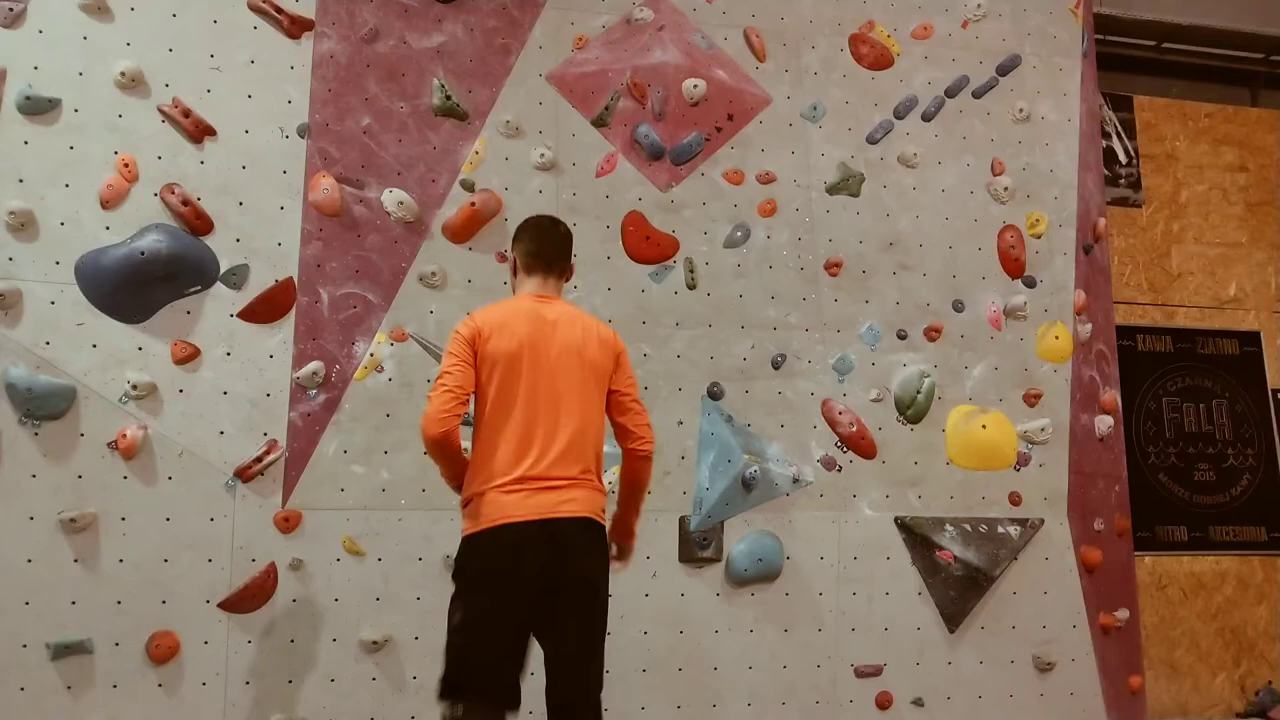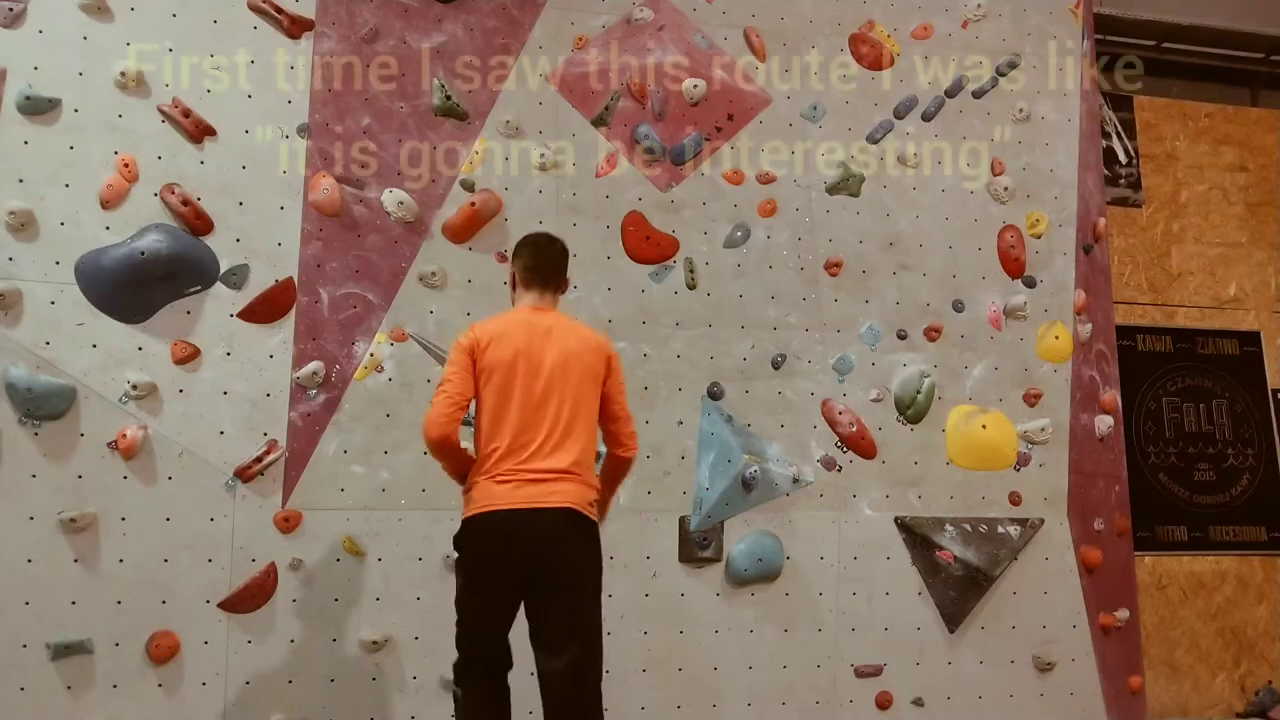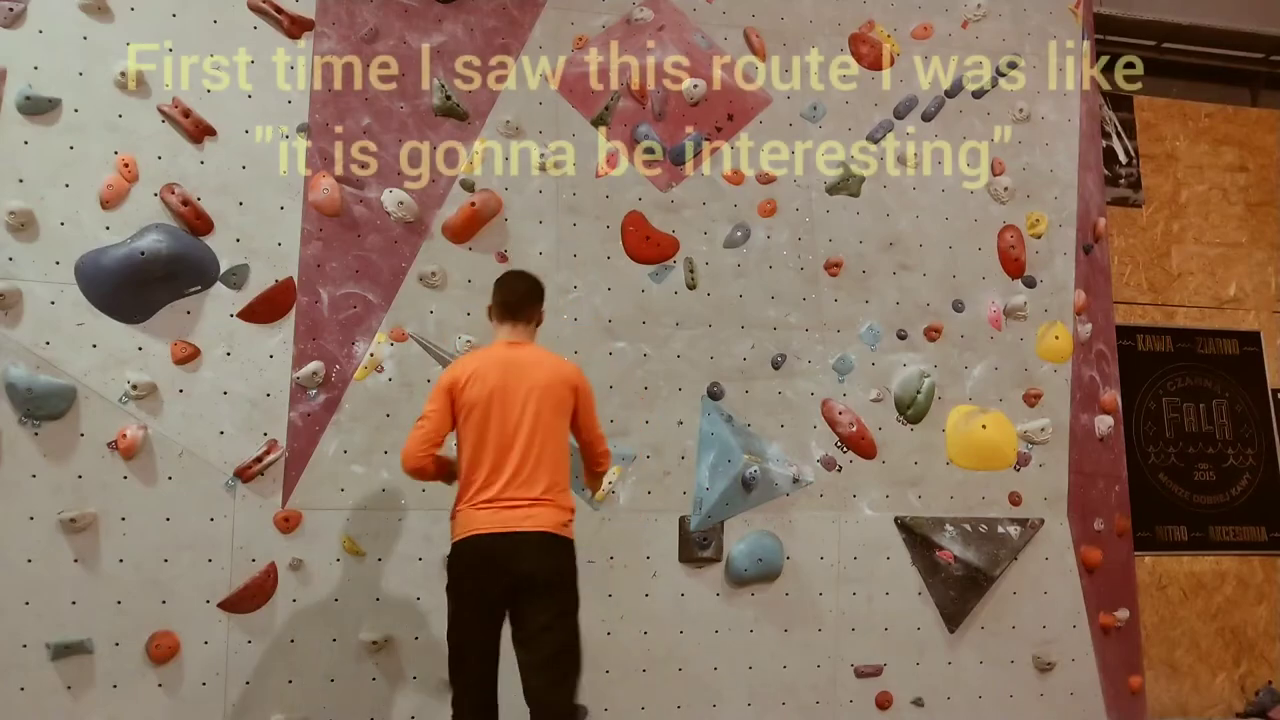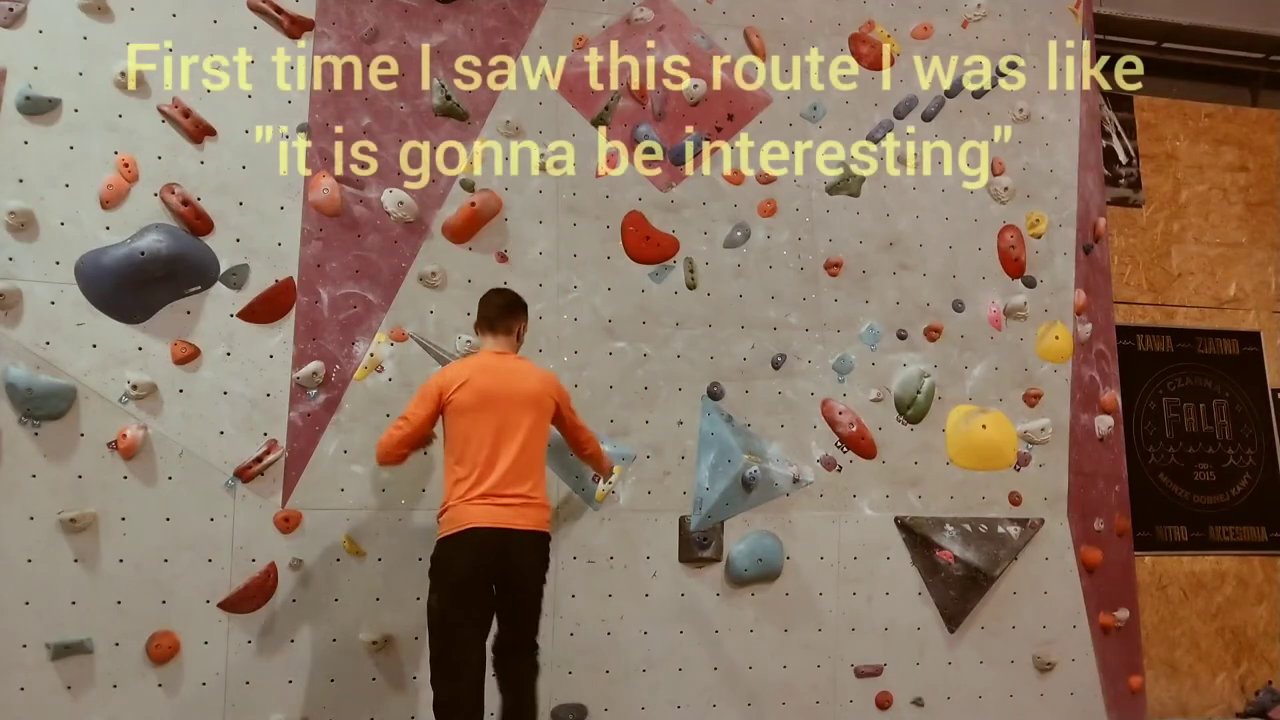
dt=0.3s
person 1, frame 1
left shoulder: (479, 327)
right shoulder: (602, 337)
left elbow: (437, 427)
right elbow: (640, 445)
left wrist: (462, 480)
right wrist: (624, 525)
left hip: (499, 529)
right hip: (579, 531)
person 1, frame 2
left shoulder: (480, 338)
right shoulder: (596, 346)
left elbow: (438, 430)
right elbow: (624, 447)
right wrist: (599, 499)
left hip: (493, 520)
right hip: (568, 522)
left knee: (480, 672)
person 1, frame 3
left shoulder: (460, 373)
right shoulder: (566, 374)
left elbow: (415, 459)
right elbow: (597, 459)
right wrist: (593, 480)
left hip: (477, 541)
right hip: (546, 541)
left knee: (473, 684)
person 1, frame 4
left shoulder: (449, 379)
right shoulder: (545, 383)
left elbow: (387, 452)
right elbow: (583, 443)
left wrist: (423, 437)
right wrist: (603, 464)
left hip: (464, 536)
right hip: (528, 535)
left knee: (458, 675)
right knee: (518, 655)
